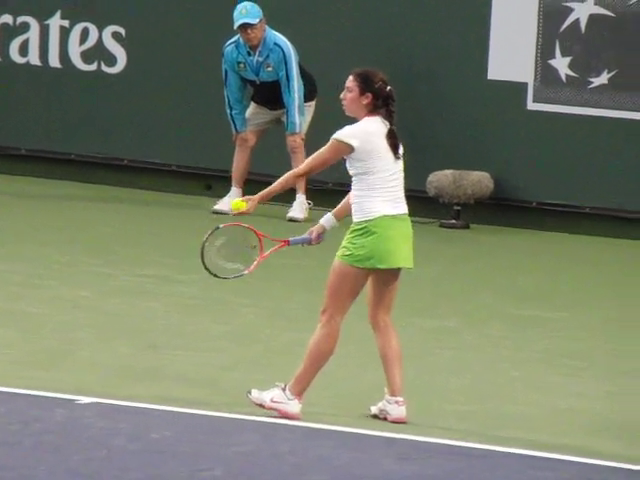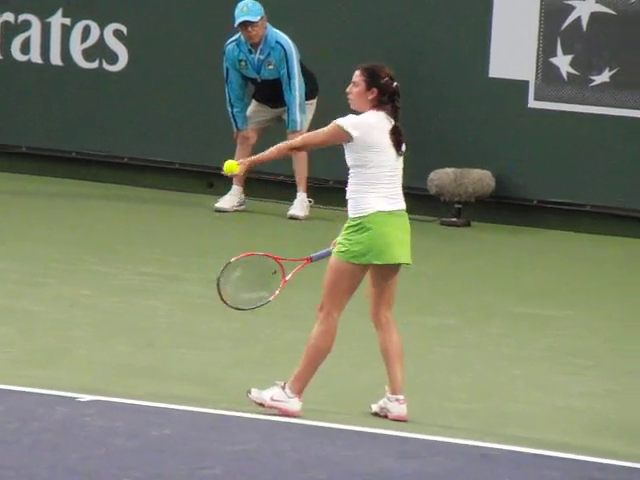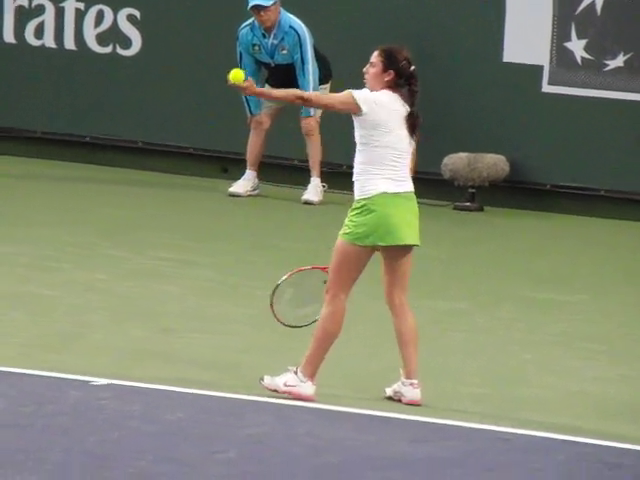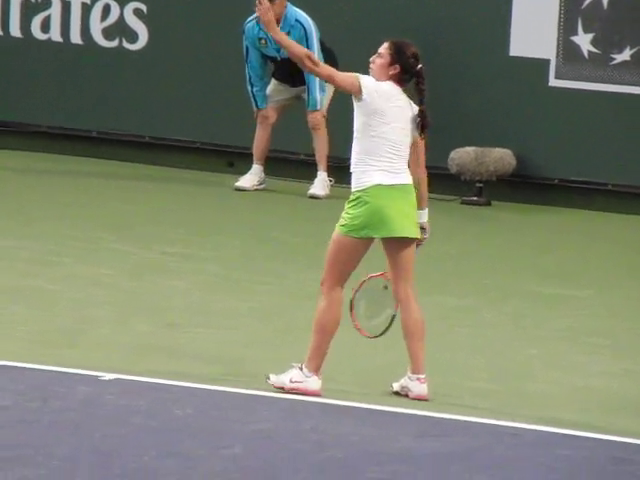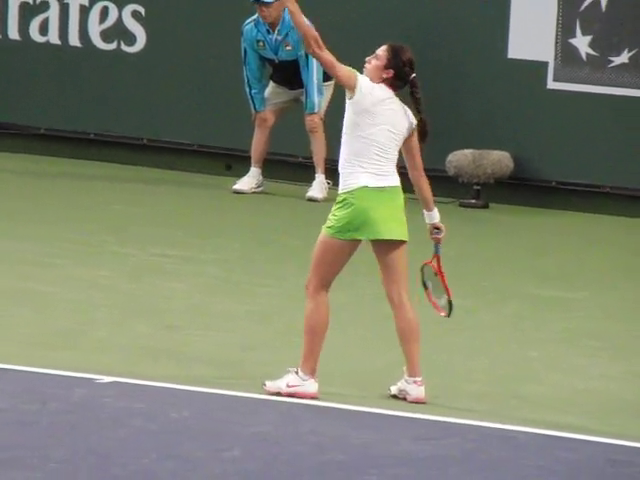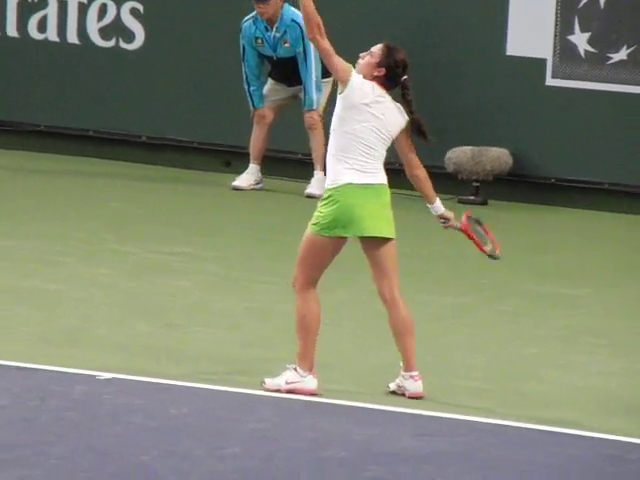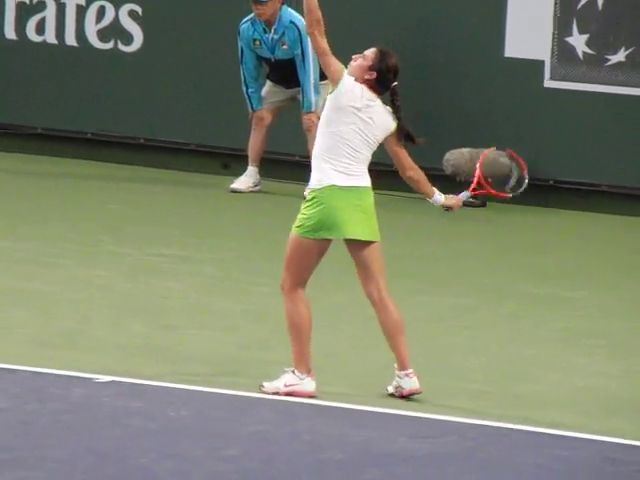
dt=0.3s
person 1, frame 1
left shoulder: (356, 133)
right shoulder: (386, 133)
left elbow: (302, 171)
left wrist: (258, 197)
right wrist: (327, 221)
left hip: (372, 231)
right hip: (398, 229)
left knee: (330, 316)
right knee: (380, 318)
left ankle: (291, 396)
right ankle: (395, 401)
person 1, frame 2
left shoulder: (356, 124)
right shoulder: (391, 129)
left elbow: (296, 145)
left wrist: (249, 162)
right wrist: (348, 230)
left hip: (369, 226)
right hip: (396, 224)
left knee: (328, 312)
right knee: (383, 315)
left ankle: (292, 393)
right ankle: (396, 399)
person 1, frame 3
left shoulder: (368, 100)
right shoulder: (407, 113)
left elbow: (308, 99)
left wrist: (256, 90)
left hip: (374, 206)
right hip: (404, 206)
left knee: (335, 294)
right knee: (398, 299)
left ankle: (304, 378)
right ankle: (410, 384)
person 1, frame 4
left shoulder: (370, 89)
right shoulder: (414, 110)
left elbow: (314, 64)
right elbow: (418, 169)
right wrist: (422, 215)
left hip: (371, 198)
right hip: (403, 198)
left knee: (331, 286)
right knee: (404, 292)
left ankle: (309, 374)
right ankle: (417, 379)
person 1, frame 5
left shoulder: (363, 90)
right shoulder: (406, 116)
left elbow: (317, 48)
right elbow: (417, 171)
right wrist: (432, 215)
left hip: (358, 200)
right hip: (390, 202)
left knee: (316, 287)
right knee: (399, 296)
left ankle: (305, 377)
right ankle: (414, 381)
person 1, frame 6
left shoulder: (354, 86)
right shoulder: (398, 114)
left elbow: (318, 36)
right elbow: (413, 167)
right wrist: (437, 207)
left hip: (343, 196)
right hip: (377, 197)
left knee: (304, 284)
right knee: (390, 292)
left ankle: (303, 373)
right ankle: (411, 376)
person 1, frame 7
left shoulder: (345, 88)
right shoulder: (386, 118)
right elbow: (408, 169)
right wrist: (440, 198)
left hip: (326, 198)
right hip: (360, 200)
left knee: (292, 286)
right knee: (378, 292)
left ankle: (301, 376)
right ankle: (406, 375)
person 2, frame 1
left shoulder: (281, 47)
right shoulder: (231, 51)
left elbow: (292, 90)
right elbow: (233, 91)
left wrist: (294, 129)
right wrist: (239, 126)
left hip: (297, 97)
right hip: (262, 100)
left knee: (294, 144)
right knee: (243, 140)
left ankle: (301, 201)
right ankle: (235, 196)
person 2, frame 2
left shoulder: (282, 45)
right shoulder: (232, 49)
left elbow: (293, 88)
right elbow: (234, 89)
left wrist: (295, 127)
right wrist: (240, 124)
left hip: (298, 96)
right hip: (263, 98)
right knee: (244, 138)
left ankle: (301, 199)
right ankle: (236, 194)
person 2, frame 3
left shoulder: (296, 31)
right shoulder: (245, 33)
left elbow: (307, 73)
right elbow: (248, 75)
left wrist: (308, 113)
right wrist: (254, 109)
left hip: (312, 81)
right hip: (276, 83)
left knee: (309, 127)
right knee: (258, 123)
left ankle: (315, 184)
right ankle: (250, 179)
person 2, frame 4
left shoulder: (302, 24)
right shoulder: (251, 27)
right elbow: (254, 68)
left wrist: (315, 107)
right wrist: (260, 104)
left hip: (318, 76)
right hip: (283, 77)
left knee: (316, 121)
right knee: (264, 117)
left ankle: (322, 178)
right ankle: (257, 173)
person 2, frame 5
right shoulder: (250, 29)
left elbow: (311, 69)
right elbow: (252, 71)
left wrist: (313, 109)
right wrist: (258, 107)
left hip: (315, 79)
right hip: (281, 81)
left knee: (313, 123)
right knee: (262, 120)
left ankle: (320, 180)
right ankle: (255, 176)
person 2, frame 6
left shoulder: (298, 24)
right shoulder: (249, 26)
left elbow: (310, 66)
right elbow: (251, 68)
left wrist: (311, 106)
right wrist: (257, 103)
left hip: (314, 77)
right hip: (279, 77)
left knee: (312, 121)
right knee: (261, 117)
left ankle: (319, 177)
right ankle: (253, 173)
person 2, frame 7
left shoulder: (296, 26)
right shoulder: (247, 28)
left elbow: (308, 68)
right elbow: (249, 69)
left wrist: (310, 108)
right wrist: (255, 105)
left hip: (312, 78)
right hip: (277, 80)
left knee: (310, 122)
right knee: (259, 119)
right ankle: (252, 174)
